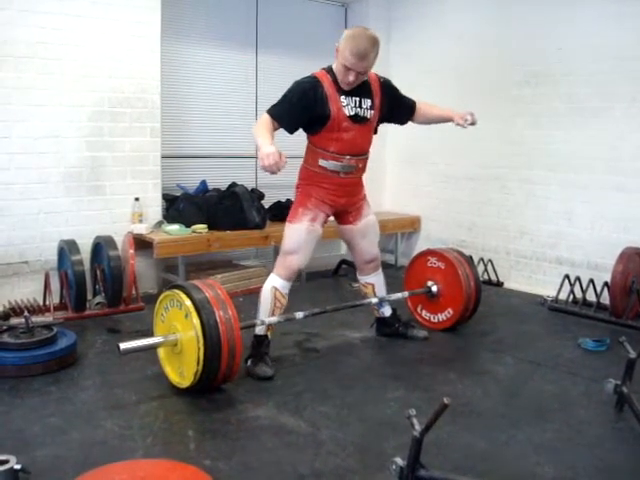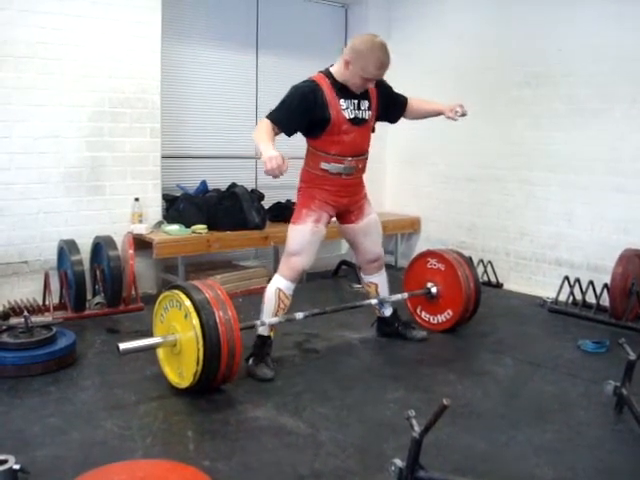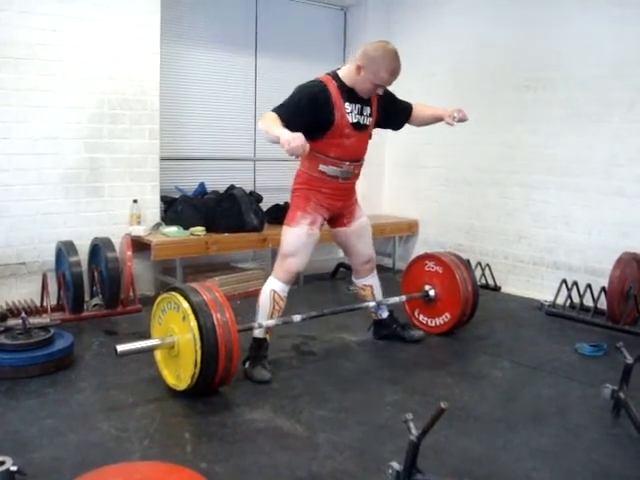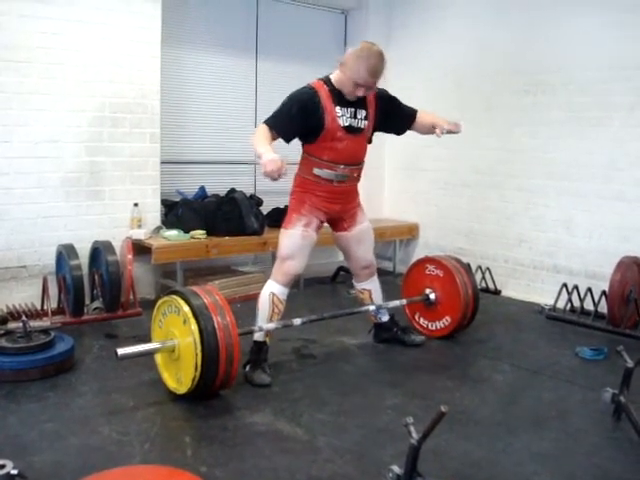
dt=0.5s
person 1, frame 1
left shoulder: (380, 89)
right shoulder: (310, 88)
left elbow: (414, 111)
right elbow: (266, 121)
left wrist: (452, 115)
right wrist: (267, 145)
left hip: (354, 192)
right hip: (315, 191)
left knee: (370, 259)
right knee: (288, 266)
left ankle: (387, 320)
right ankle: (259, 345)
person 1, frame 2
left shoulder: (375, 89)
right shoulder: (310, 92)
left elbow: (406, 107)
right elbow: (265, 126)
left wrist: (442, 108)
right wrist: (268, 150)
left hip: (355, 192)
right hip: (317, 193)
left knee: (374, 258)
right knee: (293, 267)
left ankle: (387, 320)
right ankle: (261, 347)
person 1, frame 3
left shoulder: (377, 97)
right shoulder: (317, 92)
left elbow: (410, 113)
right elbow: (268, 120)
left wrist: (443, 113)
right wrist: (285, 135)
left hip: (346, 196)
right hip: (312, 194)
left knee: (365, 261)
right knee: (287, 269)
left ankle: (383, 322)
right ankle: (257, 349)
person 1, frame 4
left shoulder: (376, 100)
right shoulder: (309, 98)
left elbow: (413, 119)
right elbow: (264, 131)
left wrist: (439, 123)
right wrist: (266, 153)
left hip: (348, 200)
right hip: (310, 197)
left knee: (366, 266)
right knee: (285, 271)
left ankle: (384, 326)
right ankle: (257, 352)
